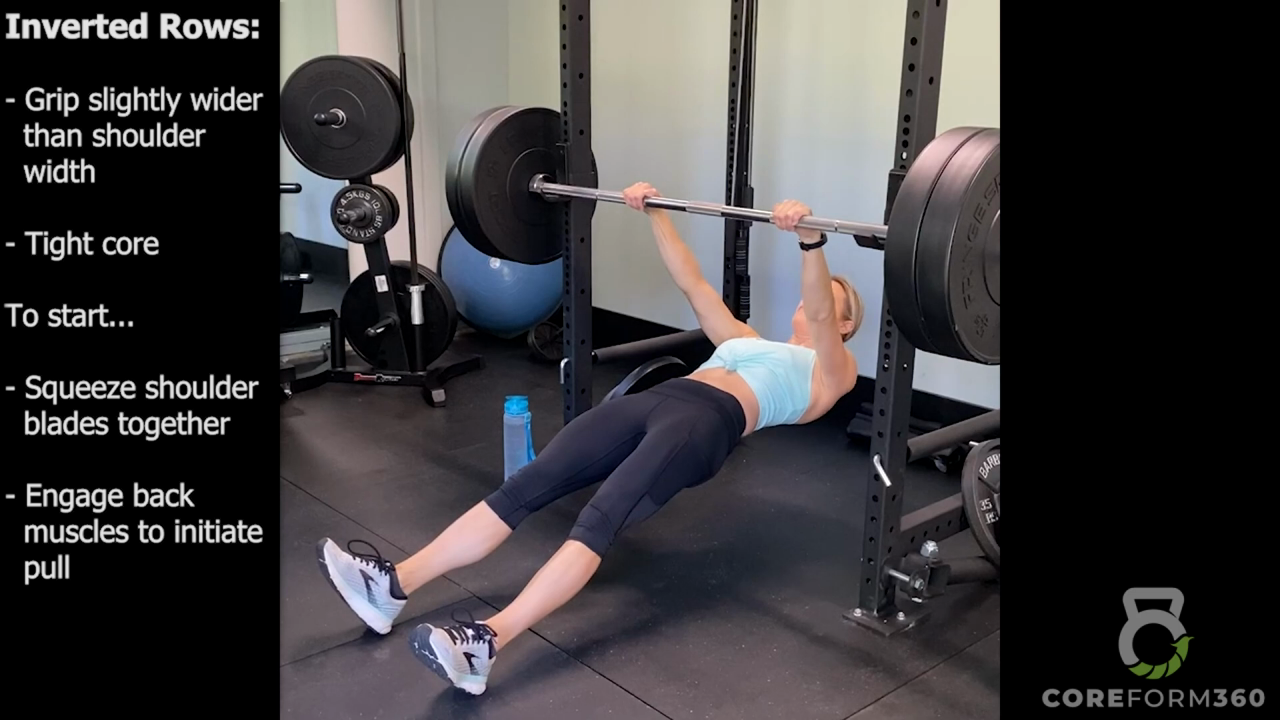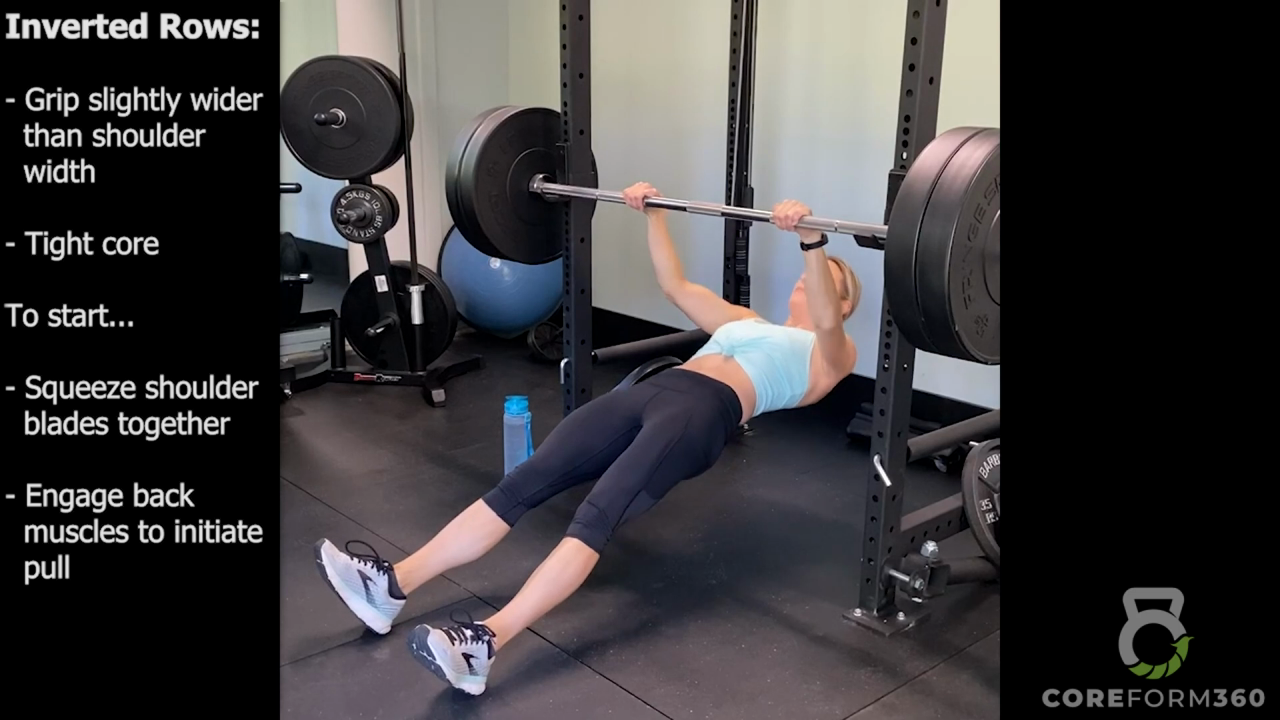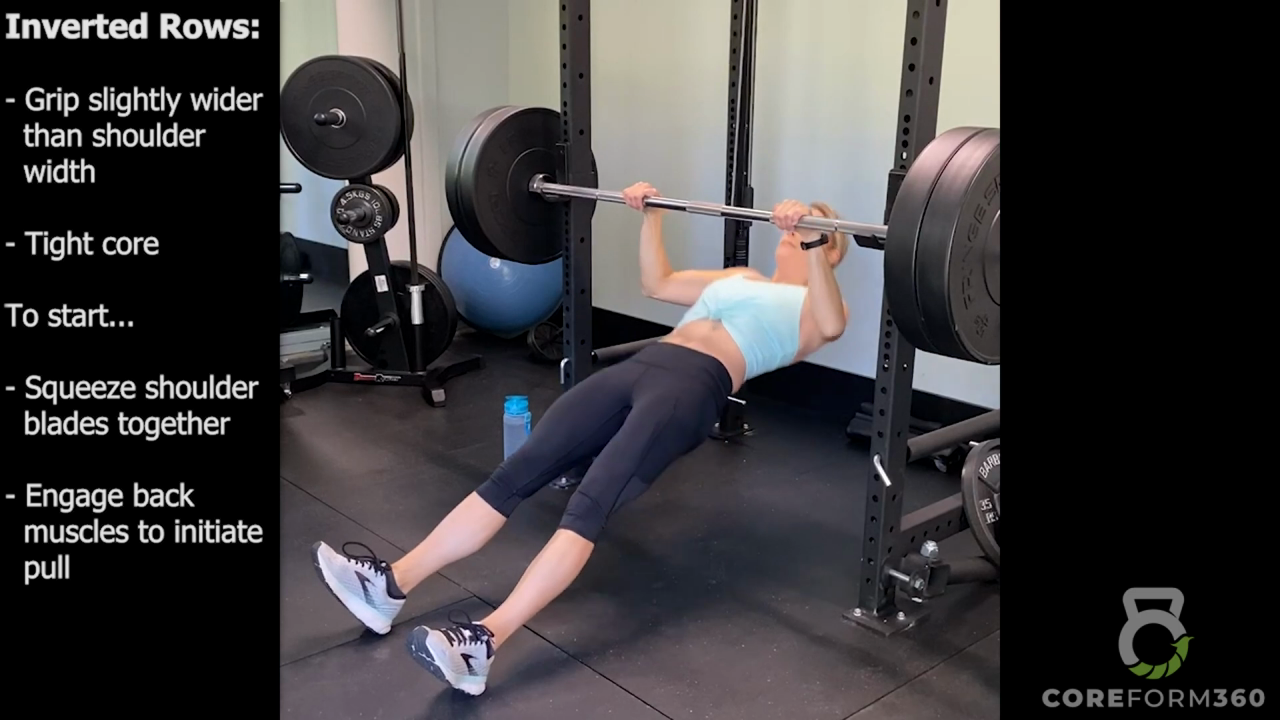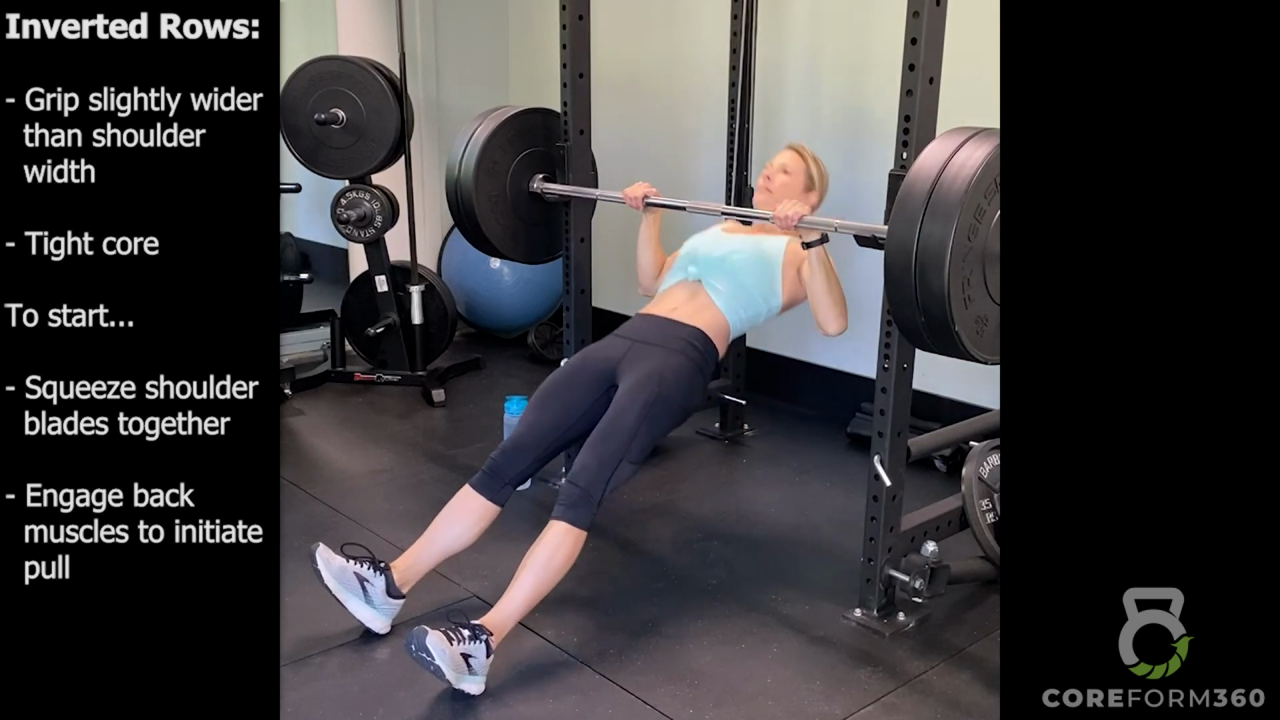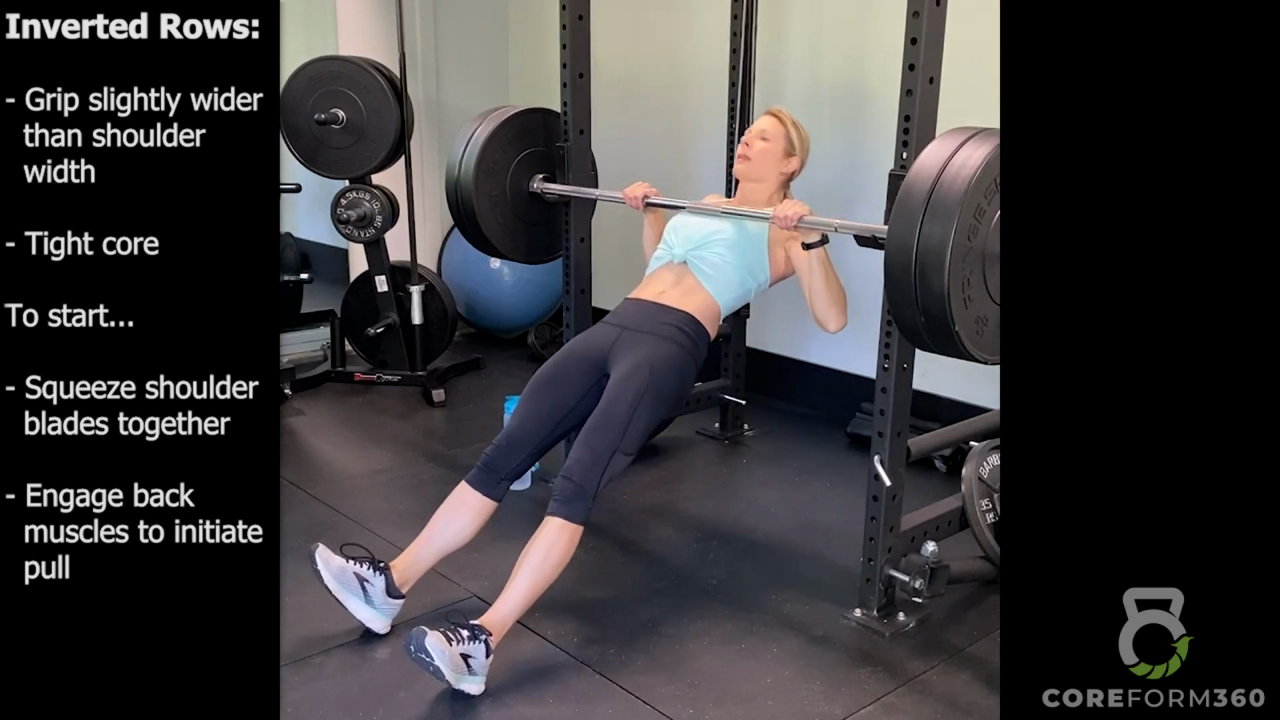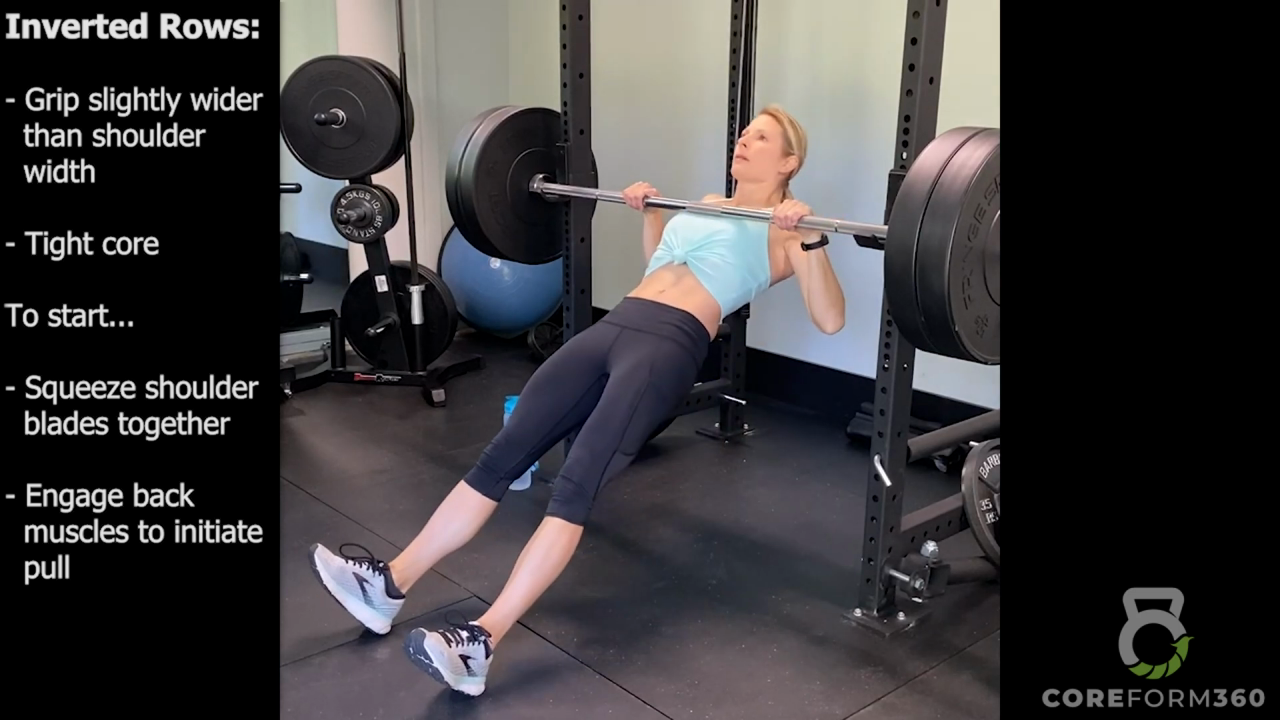
dt=0.2s
person 1, frame 1
left shoulder: (831, 371)
right shoulder: (749, 341)
left elbow: (820, 316)
right elbow: (693, 283)
left wrist: (810, 241)
right wrist: (655, 213)
left hip: (705, 423)
right hip: (656, 399)
left knee: (598, 522)
right knee: (525, 486)
left ankle: (485, 644)
right ankle: (393, 585)
person 1, frame 2
left shoulder: (830, 355)
right shoulder: (748, 321)
left elbow: (826, 321)
right elbow: (676, 285)
left wrist: (812, 242)
right wrist: (653, 214)
left hip: (702, 413)
right hip: (655, 389)
left knee: (595, 518)
right knee: (523, 483)
left ankle: (484, 644)
right ankle: (391, 585)
person 1, frame 3
left shoulder: (813, 305)
right shoulder: (743, 278)
left elbow: (833, 323)
right elbow: (657, 282)
left wrist: (814, 236)
right wrist: (651, 214)
left hip: (691, 386)
right hip: (642, 365)
left knee: (589, 505)
right knee: (514, 474)
left ankle: (482, 644)
right ankle: (390, 585)
person 1, frame 4
left shoulder: (797, 257)
right shoulder: (724, 230)
left elbow: (833, 322)
left wrist: (811, 236)
right wrist: (649, 213)
left hip: (678, 359)
right hip: (623, 341)
left knee: (580, 492)
right knee: (506, 463)
left ankle: (481, 642)
right ankle: (390, 584)
person 1, frame 5
left shoulder: (785, 231)
right shoulder: (709, 207)
left elbow: (832, 318)
left wrist: (812, 238)
right wrist: (649, 209)
left hip: (667, 345)
right hip: (612, 328)
left knee: (574, 486)
right knee: (501, 457)
left ankle: (480, 643)
right ankle: (389, 583)
person 1, frame 6
left shoulder: (784, 231)
right shoulder: (707, 207)
left elbow: (830, 320)
left wrist: (811, 237)
right wrist: (650, 211)
left hip: (669, 345)
right hip: (613, 327)
left knee: (574, 486)
right knee: (499, 458)
left ankle: (481, 642)
right ankle: (389, 584)
